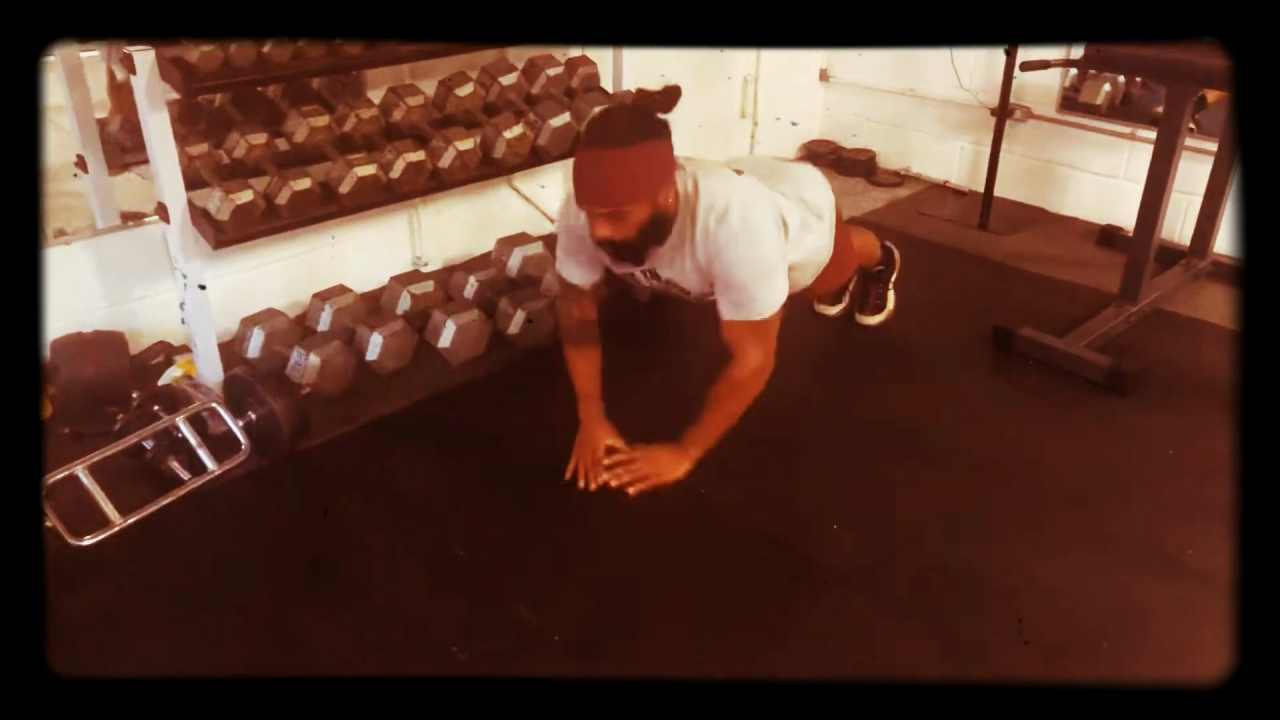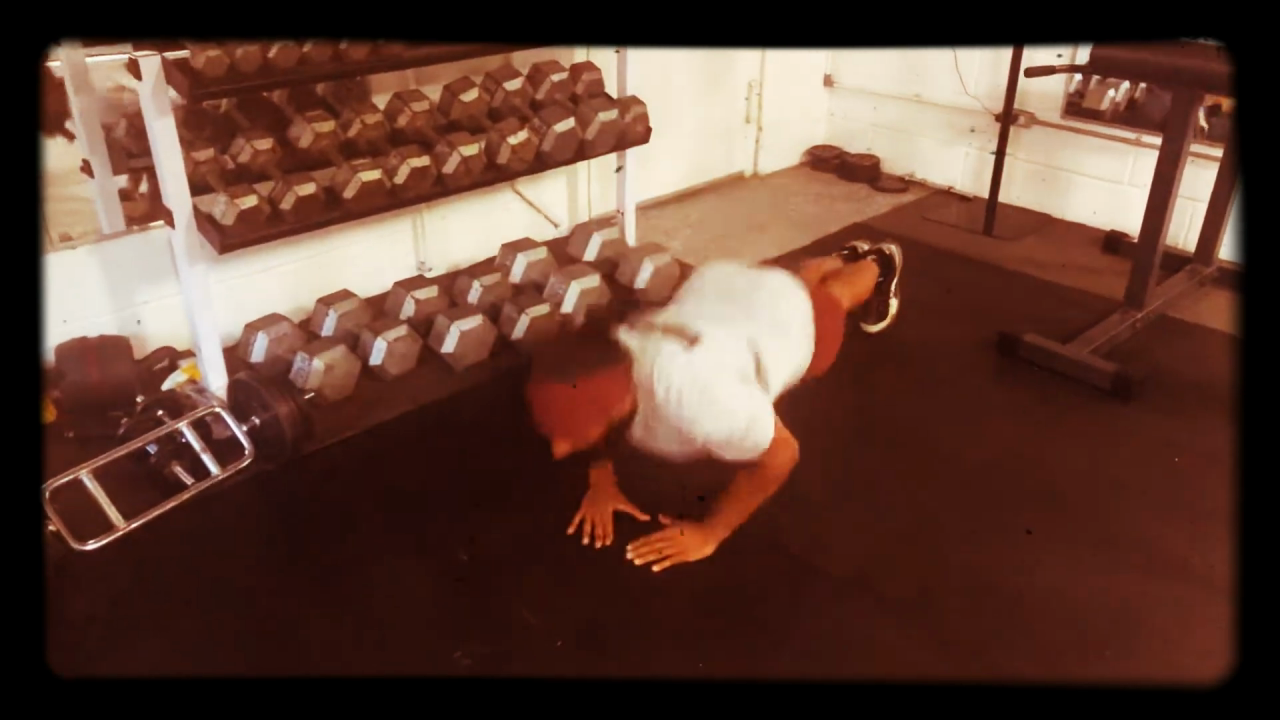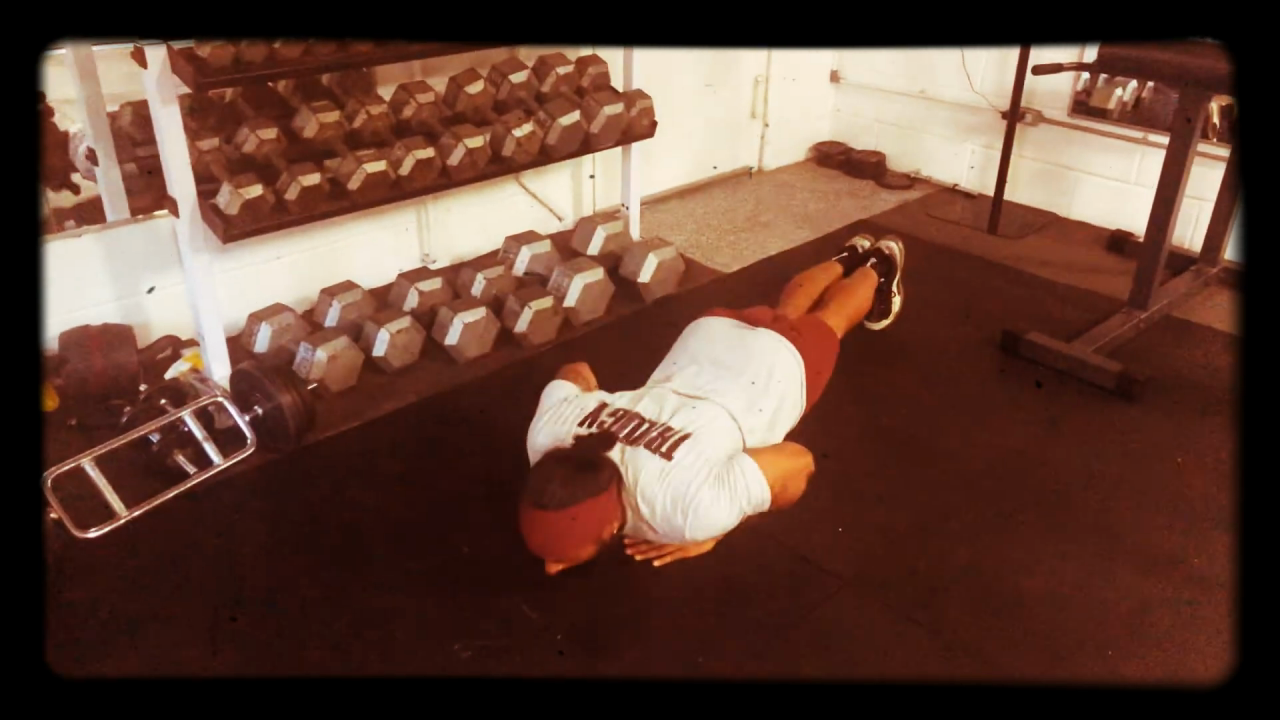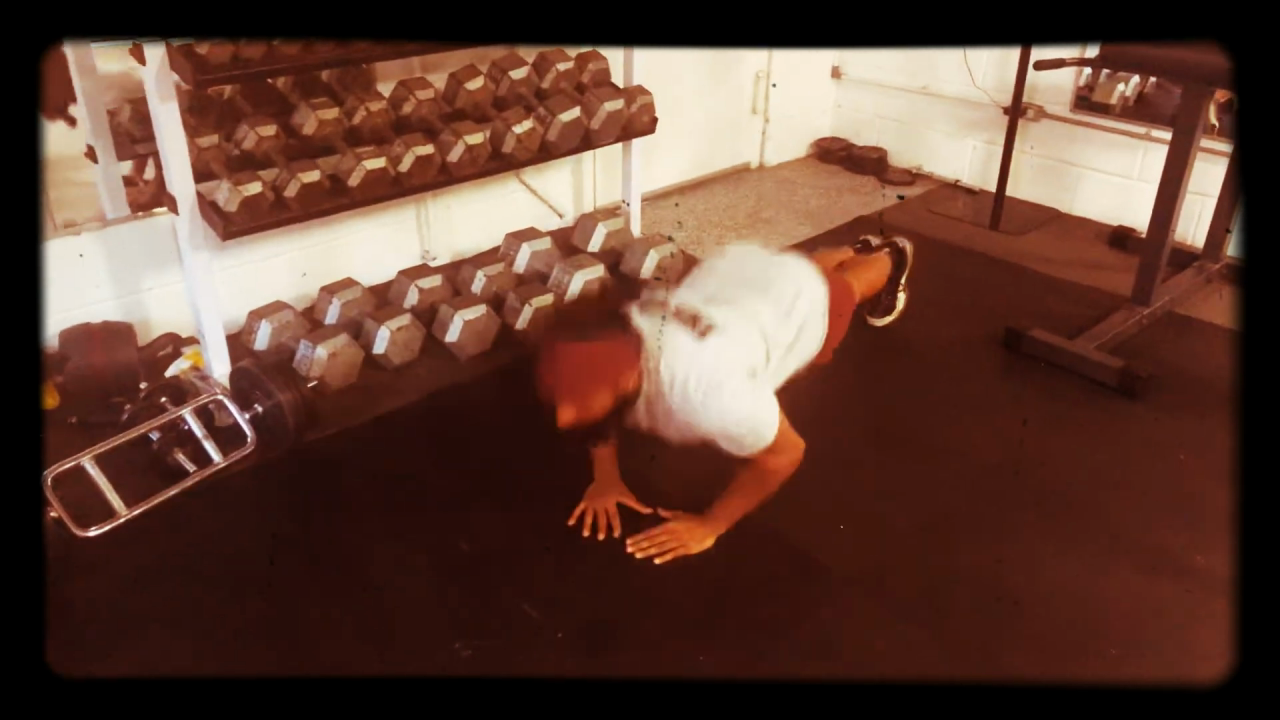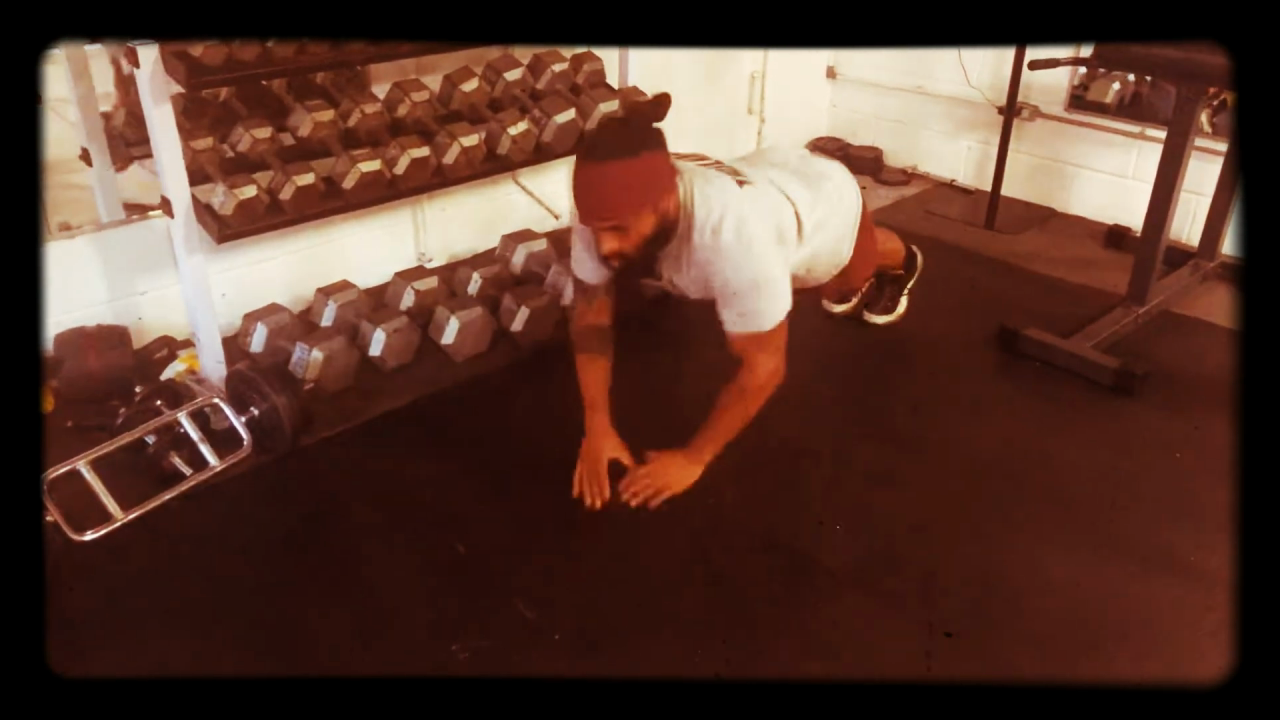
dt=0.3s
person 1, frame 1
left shoulder: (735, 220)
right shoulder: (585, 208)
left elbow: (753, 357)
right elbow: (575, 300)
left wrist: (685, 453)
right wrist: (590, 417)
left hip: (805, 208)
left knee: (846, 253)
left ankle: (880, 259)
right ankle: (844, 281)
person 1, frame 2
left shoulder: (697, 407)
right shoulder: (566, 366)
left elbow: (780, 453)
left wrist: (711, 532)
right wrist: (602, 484)
left hip: (786, 325)
right hip: (713, 290)
left knee: (831, 299)
left ankle: (879, 262)
right ankle: (849, 255)
person 1, frame 3
left shoulder: (687, 509)
right shoulder: (550, 436)
left elbow: (799, 466)
right elbow: (574, 372)
left hip: (779, 365)
right hip: (708, 336)
left knee: (828, 319)
right knee: (786, 310)
left ankle: (880, 264)
right ankle: (850, 256)
person 1, frame 4
left shoulder: (703, 391)
left elbow: (787, 452)
left wrist: (710, 525)
right wrist: (605, 479)
left hip: (802, 294)
right hip: (730, 268)
left knee: (848, 286)
left ankle: (891, 255)
right ankle: (860, 248)
person 1, frame 5
left shoulder: (734, 230)
right shoulder: (602, 209)
left elbow: (766, 364)
right elbow: (590, 308)
left wrist: (694, 457)
right wrist: (596, 425)
left hip: (827, 198)
left knee: (858, 265)
left ankle: (903, 261)
